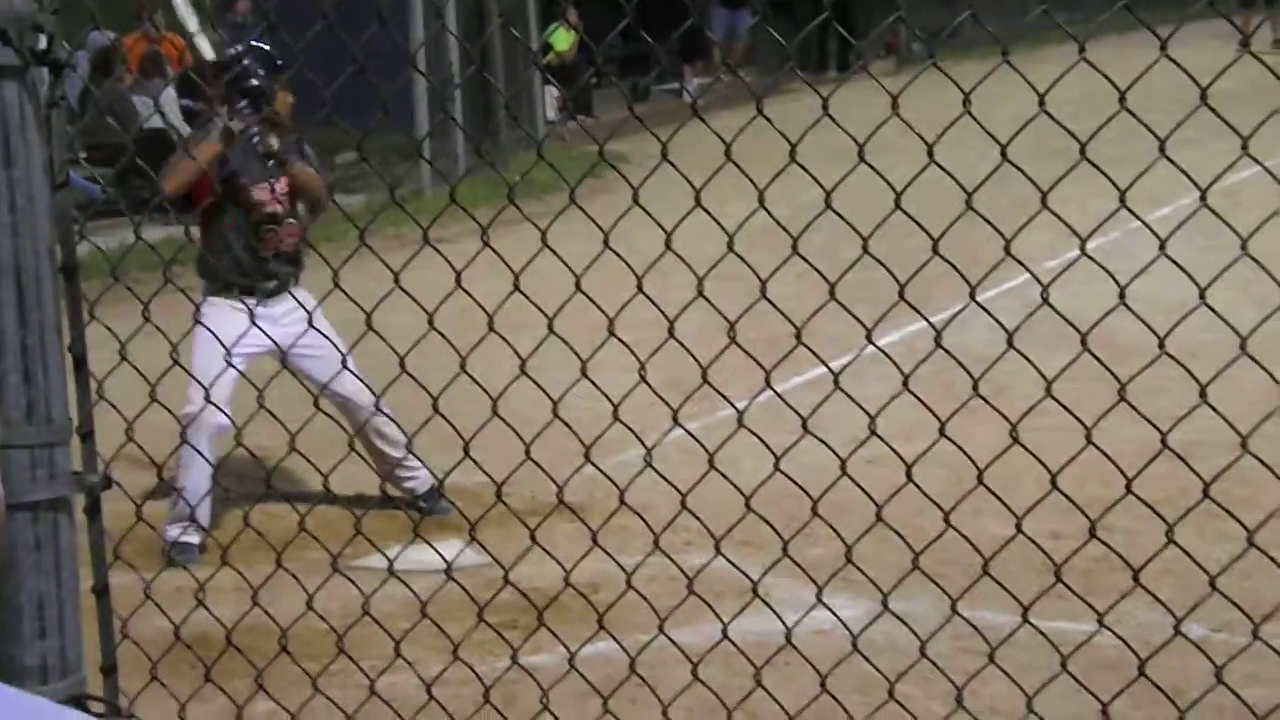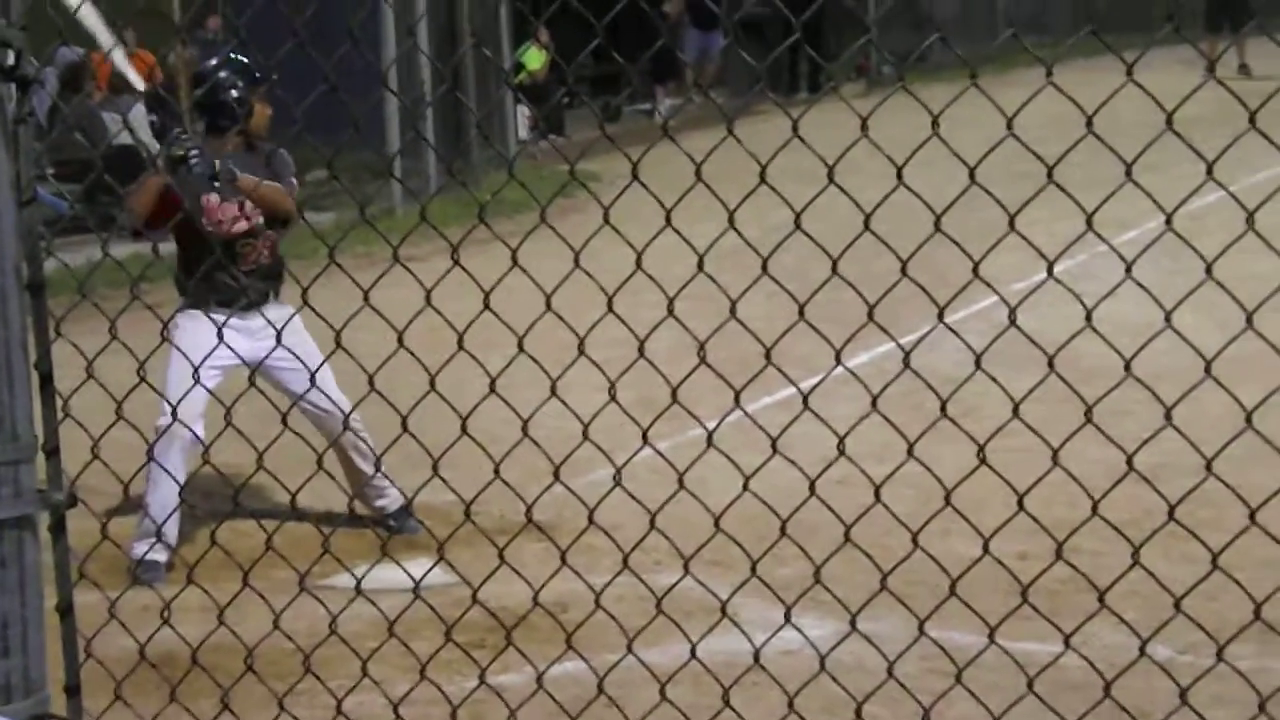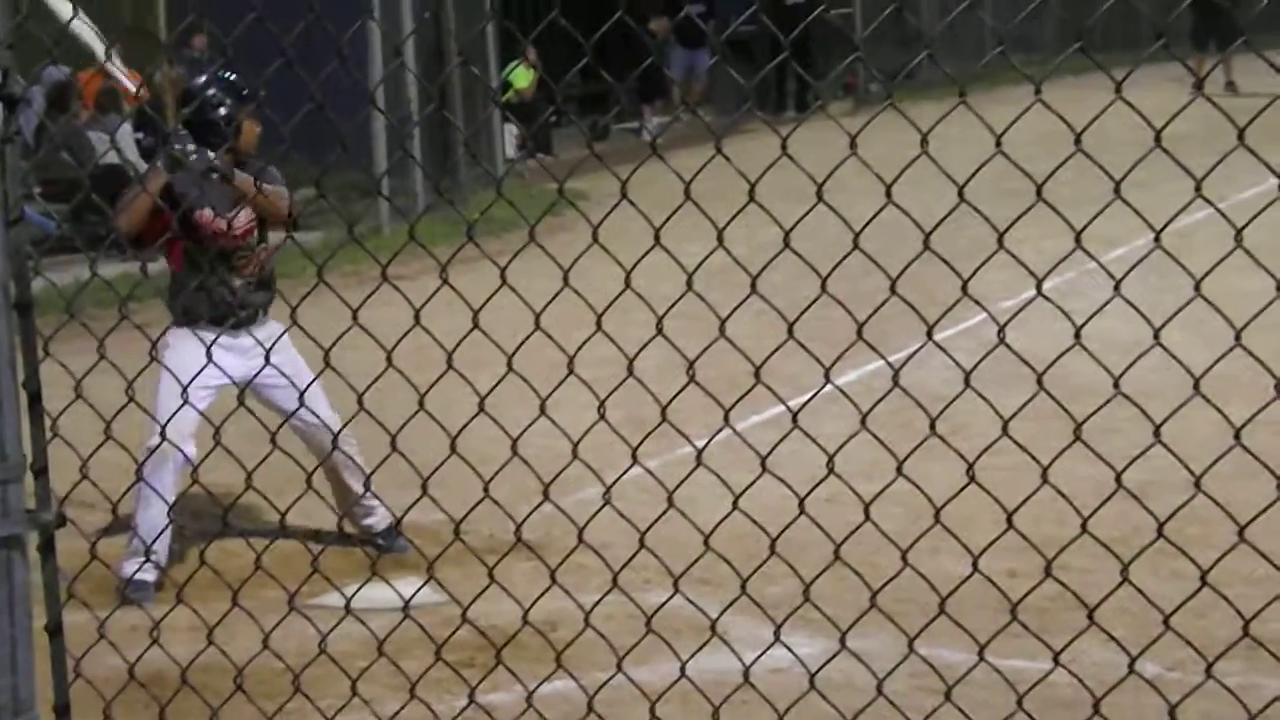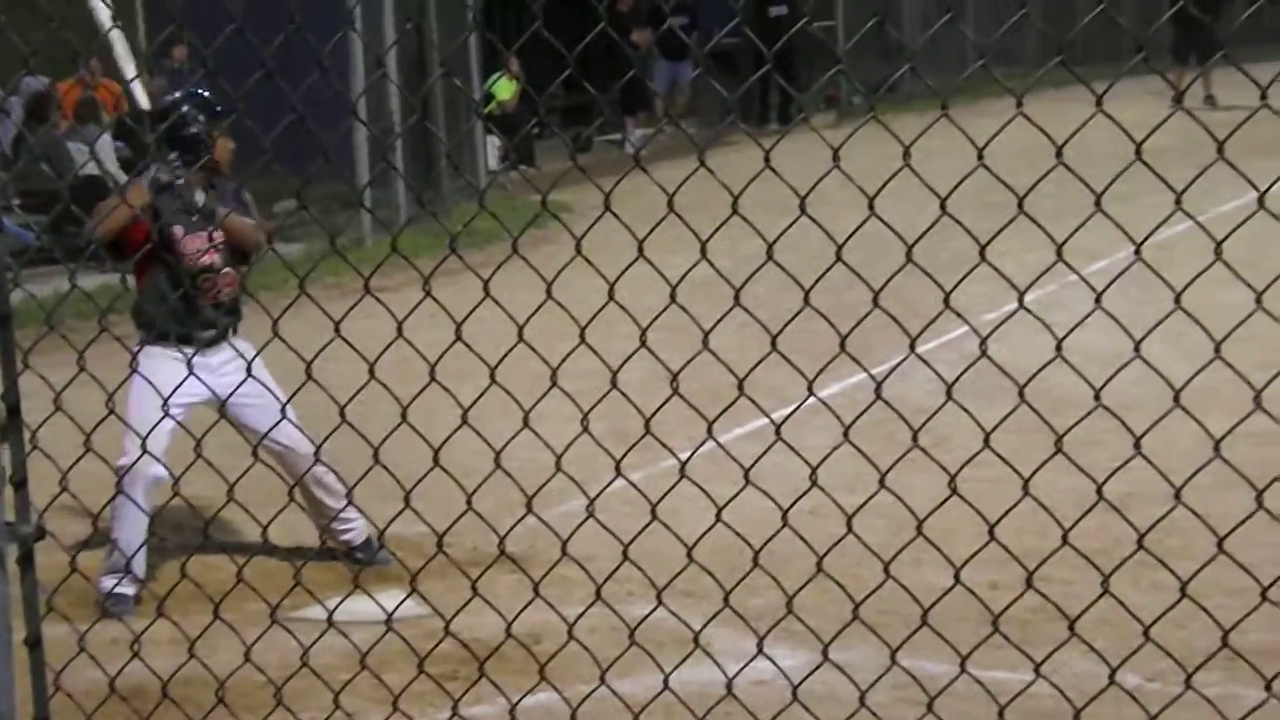
dt=0.2s
person 1, frame 1
left shoulder: (292, 147)
right shoulder: (216, 152)
left elbow: (319, 199)
right elbow: (169, 186)
left wrist: (279, 153)
right wrist: (221, 134)
left hip: (291, 302)
right hip: (229, 307)
left knee: (356, 395)
right knee: (204, 414)
left ankle: (415, 483)
right ankle: (185, 526)
person 1, frame 2
left shoulder: (271, 159)
right shoulder: (185, 165)
left elbow: (288, 209)
right elbow: (133, 215)
left wrist: (230, 175)
right wrist: (167, 167)
left hip: (270, 315)
right hip: (205, 322)
left knee: (334, 410)
right knee: (176, 427)
left ankle: (386, 502)
right ankle: (153, 542)
person 1, frame 3
left shoulder: (259, 174)
right shoulder: (178, 180)
left elbow: (282, 212)
right elbow: (124, 225)
left wrist: (224, 172)
right wrist: (163, 166)
left hip: (261, 333)
right hip: (196, 339)
left knee: (326, 429)
right knee: (168, 446)
left ankle: (374, 520)
right ankle: (142, 562)
person 1, frame 4
left shoulder: (229, 197)
right shoulder: (151, 200)
left elbow: (257, 245)
right elbow: (98, 229)
left wrist: (206, 204)
right wrist: (149, 185)
left hip: (230, 351)
right hip: (166, 357)
left knee: (294, 445)
right knee: (140, 465)
left ankle: (352, 535)
right ankle: (120, 576)
